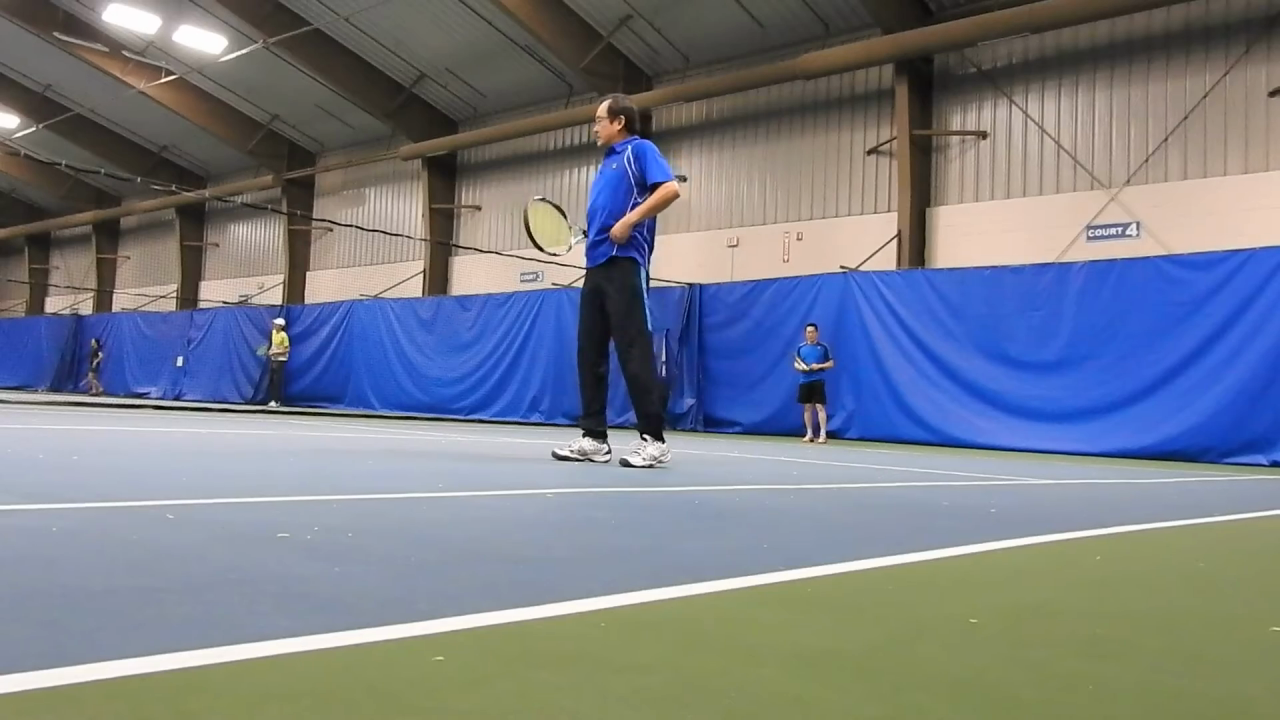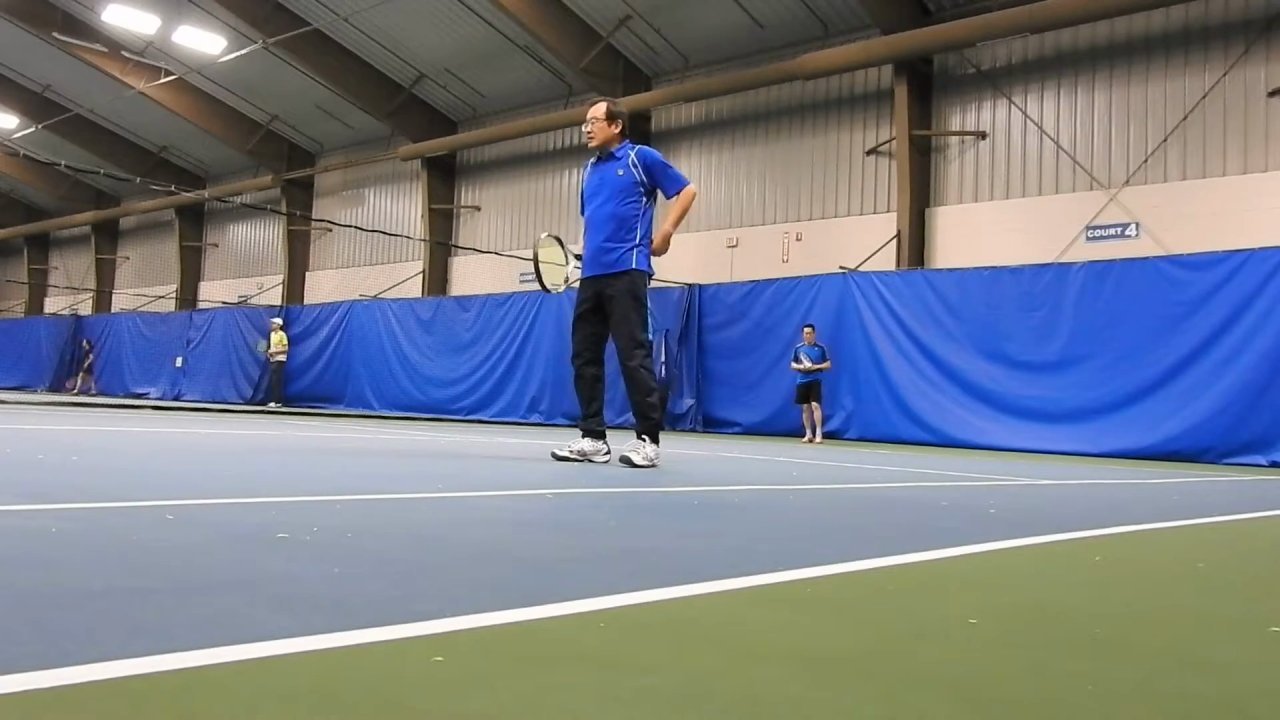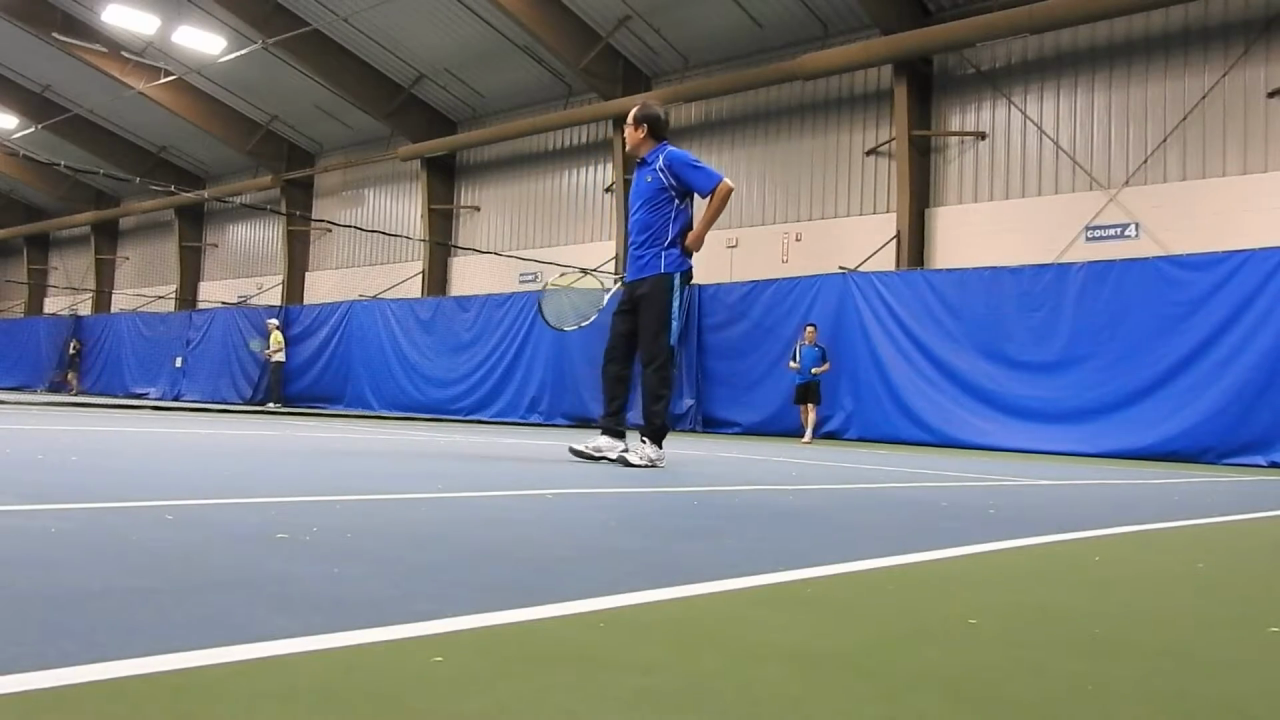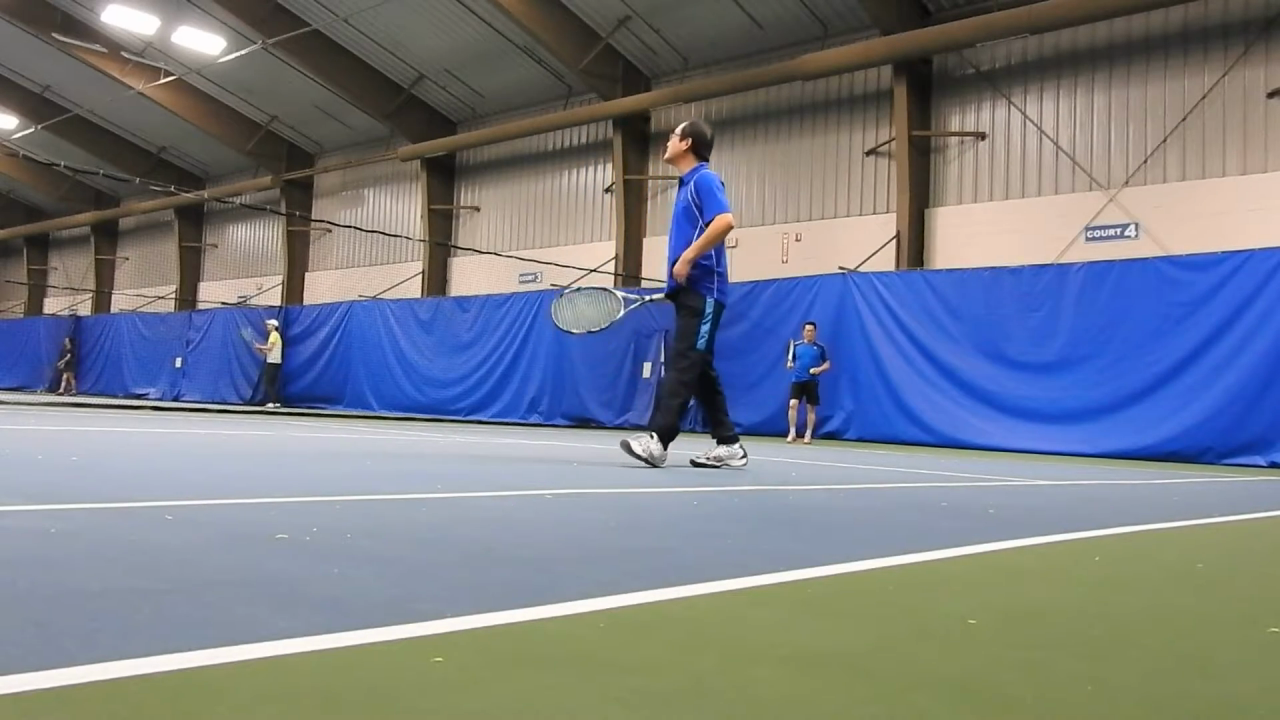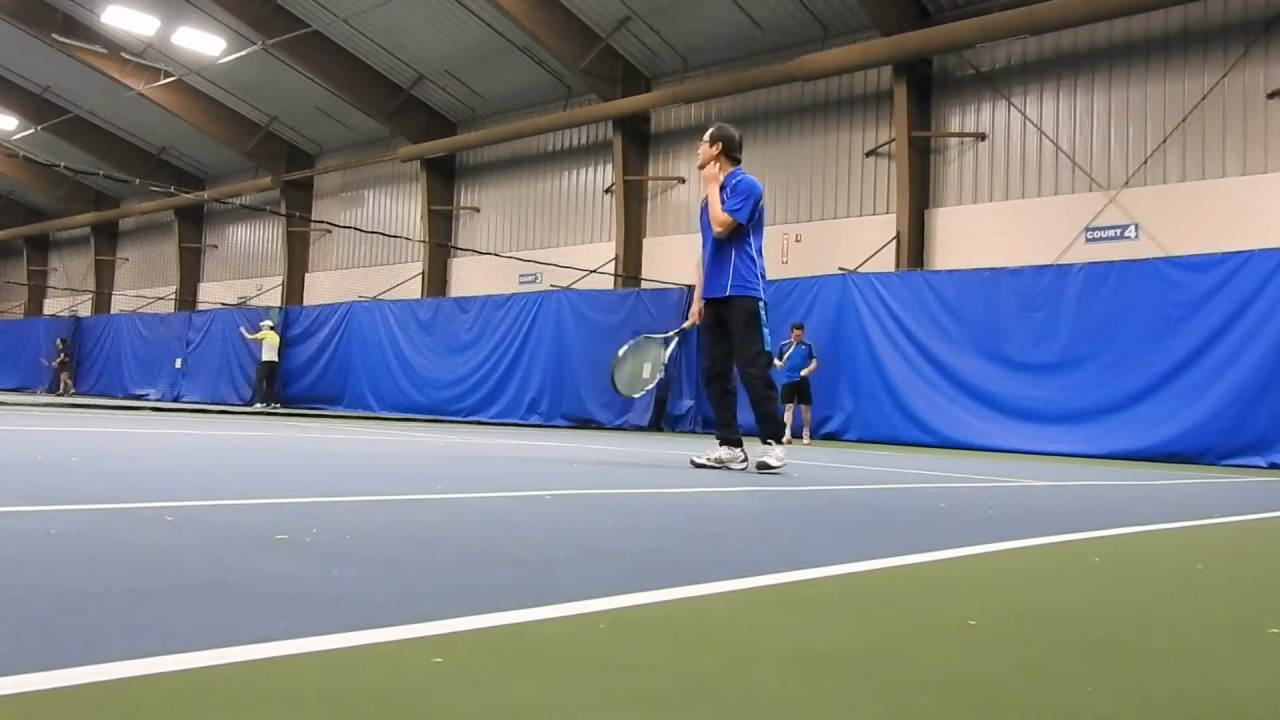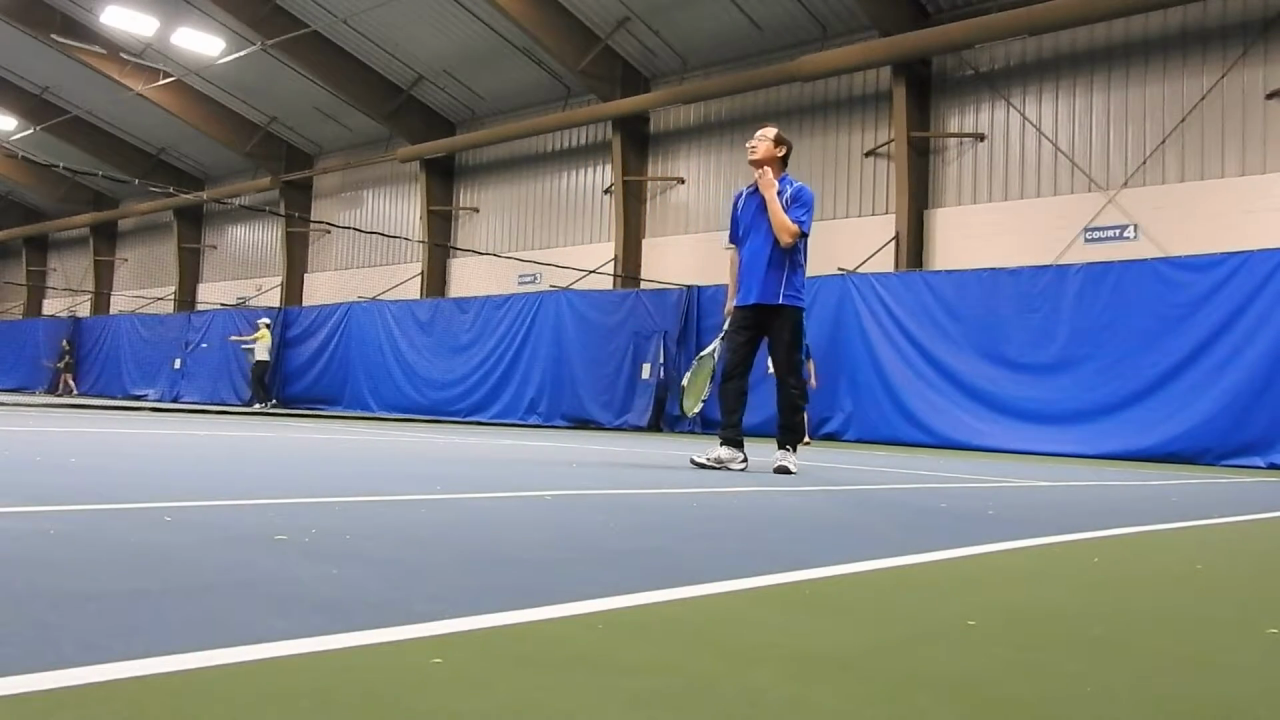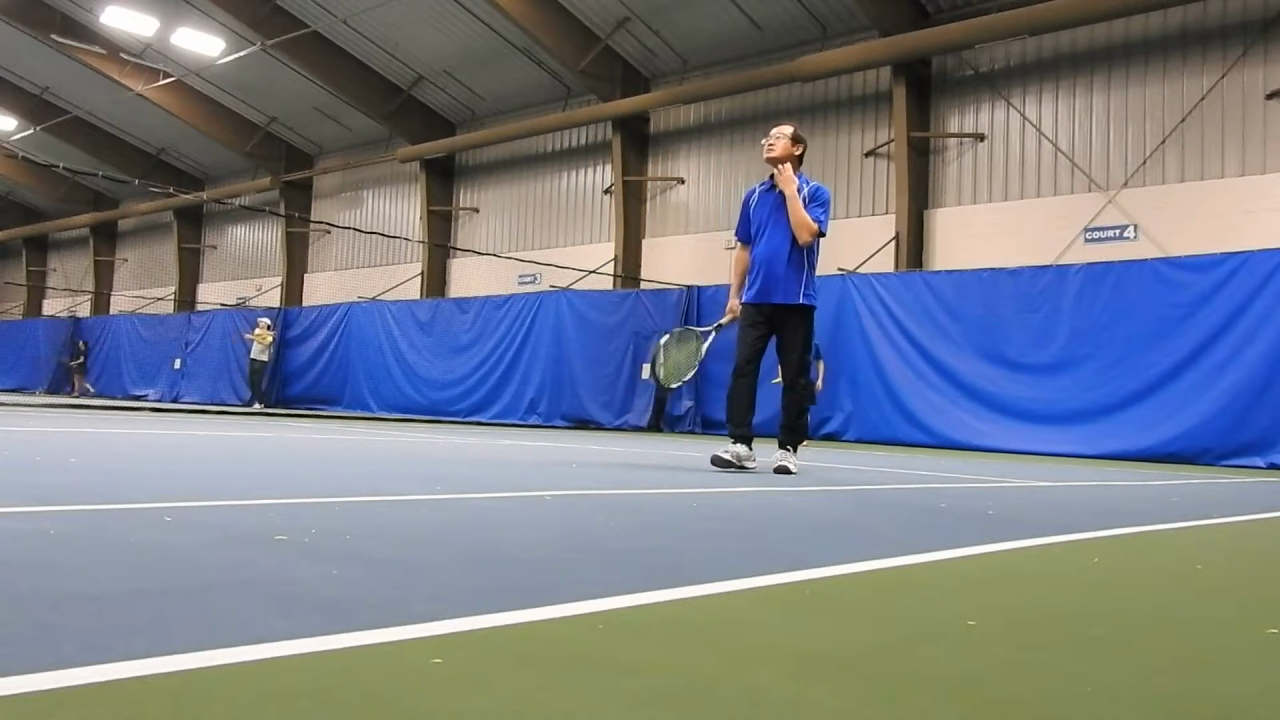
dt=0.5s
person 1, frame 1
left shoulder: (639, 150)
right shoulder: (607, 162)
left elbow: (670, 189)
left wrist: (631, 221)
right wrist: (591, 234)
left hip: (623, 263)
right hip: (596, 266)
left knee: (634, 351)
right knee: (590, 353)
left ankle: (652, 439)
right ankle: (594, 437)
person 1, frame 2
left shoulder: (643, 157)
right shoulder: (590, 169)
left elbow: (686, 190)
left wrist: (665, 231)
right wrist: (586, 251)
left hip: (627, 270)
right hip: (592, 273)
left knee: (633, 355)
right knee: (584, 356)
left ankle: (648, 438)
right ankle: (592, 438)
person 1, frame 3
left shoulder: (672, 160)
right shoulder: (643, 168)
left elbow: (723, 188)
left wrist: (698, 232)
left hip: (663, 273)
right hip: (636, 277)
left knee: (655, 359)
right knee: (616, 356)
left ankle: (652, 443)
right ankle: (611, 435)
person 1, frame 4
left shoulder: (704, 179)
right shoulder: (686, 184)
left elbow: (725, 221)
left wrist: (687, 258)
right wrist: (676, 279)
left hip: (702, 290)
right hip: (689, 290)
left knee: (682, 363)
right knee: (698, 368)
left ankle: (657, 439)
right ankle: (728, 444)
person 1, frame 5
left shoulder: (746, 185)
right shoulder: (712, 193)
left elbow: (721, 227)
left wrist: (712, 187)
right wrist: (697, 299)
left hip: (743, 294)
right hip: (714, 296)
left knee: (754, 369)
right knee: (715, 373)
left ankle: (772, 442)
right ankle: (729, 446)
person 1, frame 6
left shoulder: (798, 193)
right shoulder: (742, 197)
left elbow: (788, 237)
left wrist: (770, 193)
right wrist: (732, 296)
left hip: (784, 301)
right hip: (747, 301)
left knee: (788, 377)
right knee: (732, 373)
left ankle: (787, 448)
right ankle: (731, 447)
person 1, frame 7
left shoulder: (815, 192)
right shoulder: (754, 195)
left elbow: (806, 236)
left wrist: (790, 190)
right wrist: (735, 294)
left hip: (795, 300)
right hip: (755, 299)
left knee: (795, 377)
right knee: (743, 368)
left ankle: (788, 448)
right ankle: (741, 444)
